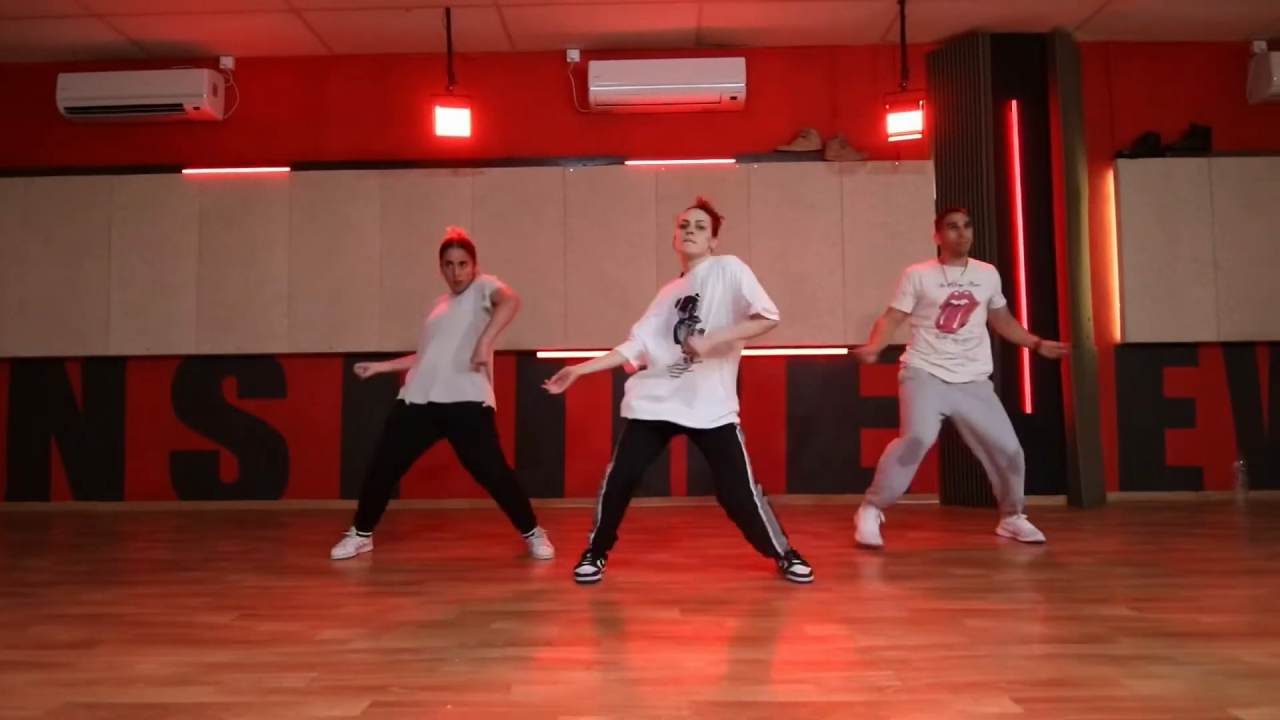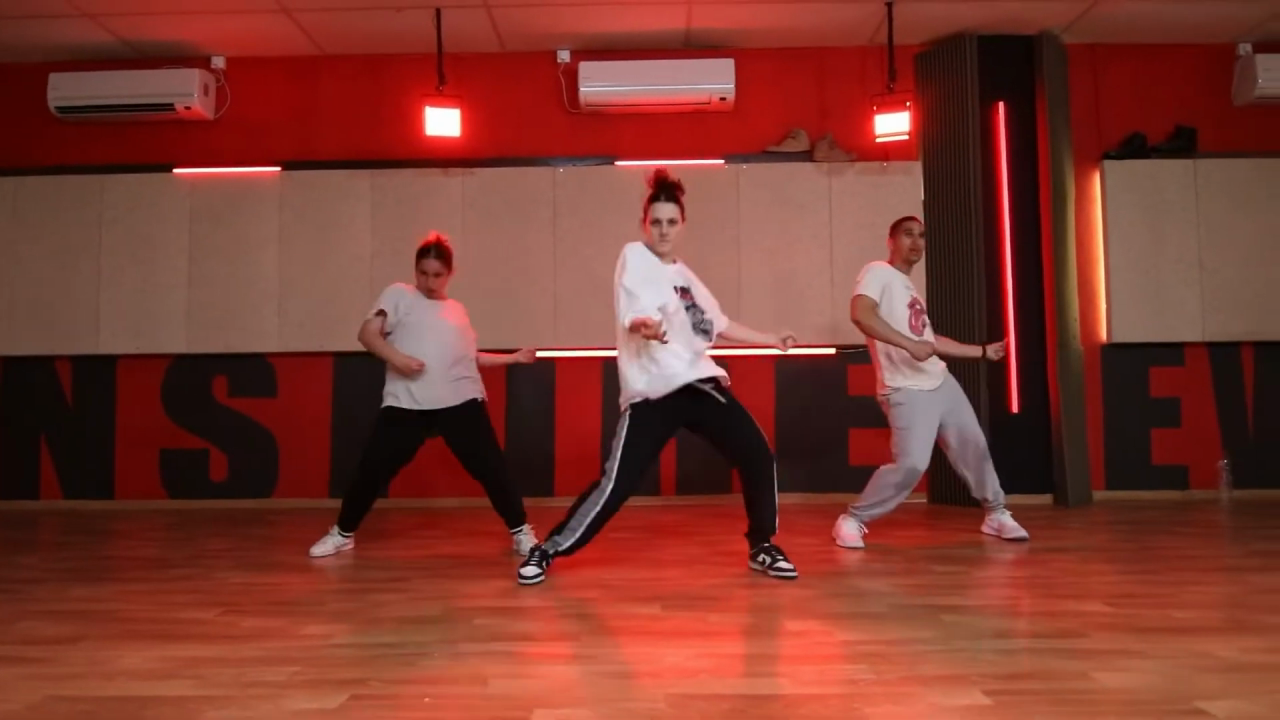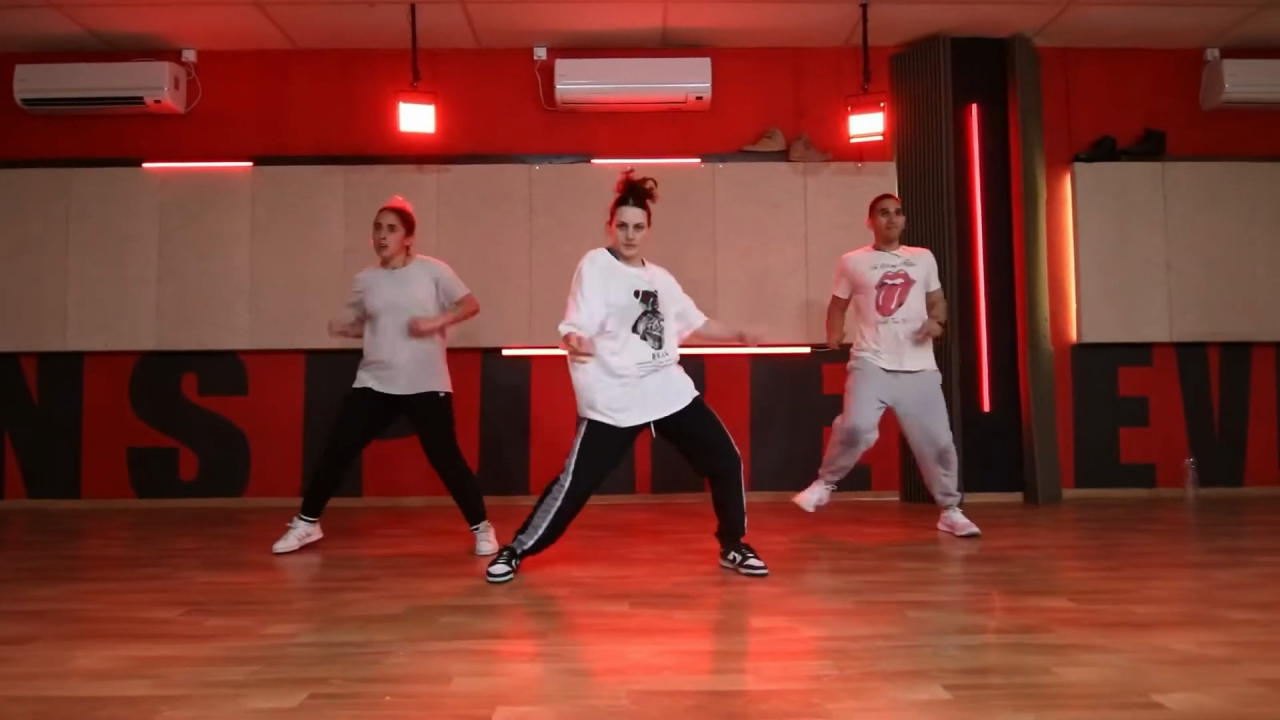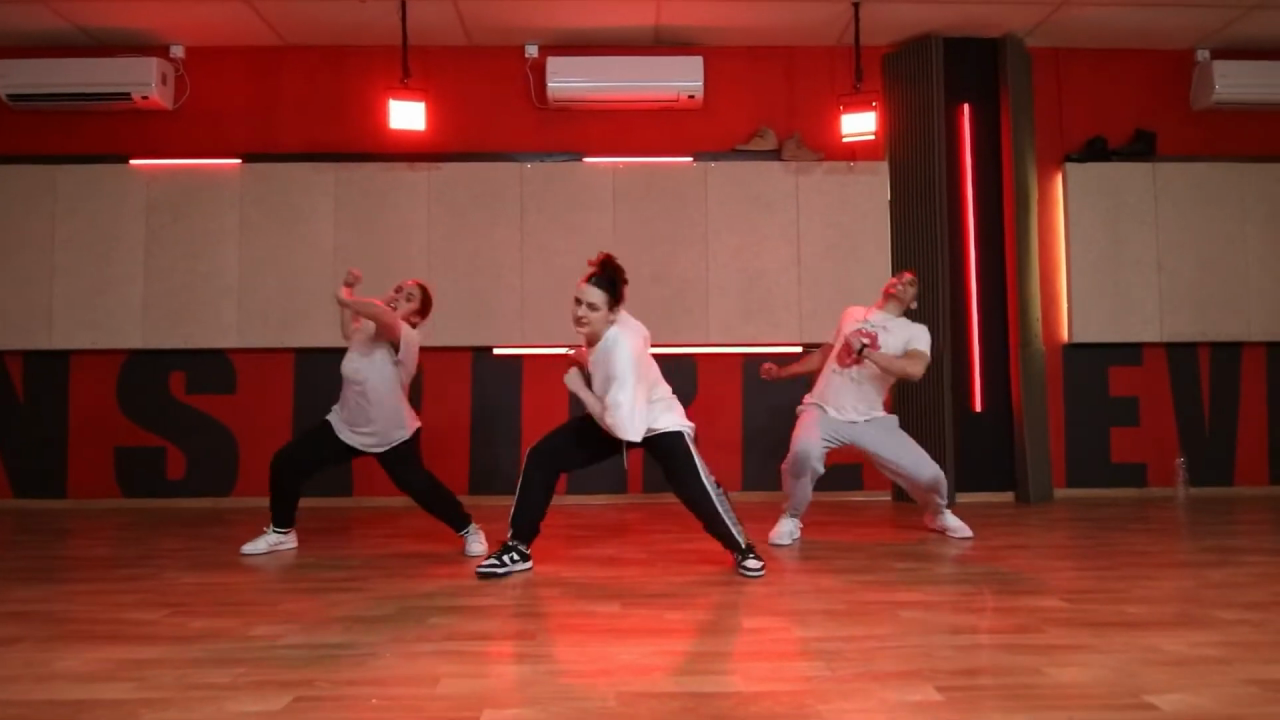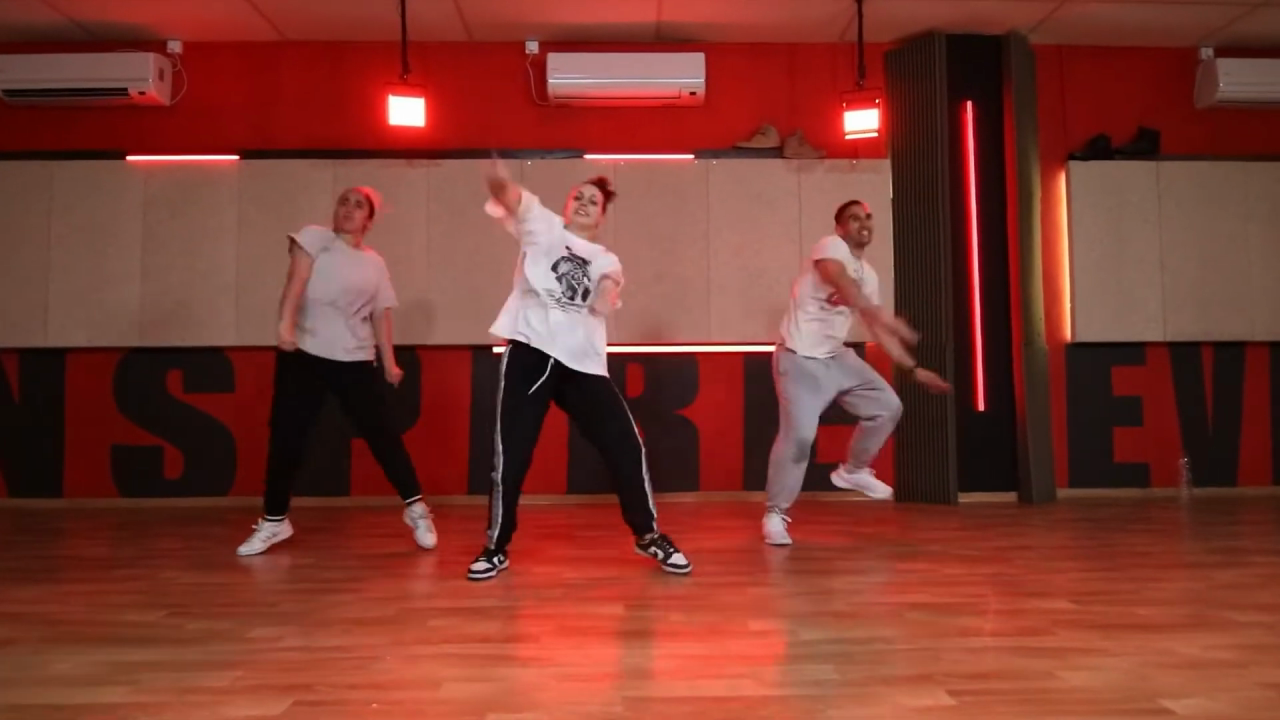
dt=0.5s
person 1, frame 1
left shoulder: (729, 269)
right shoulder: (670, 292)
left elbow: (767, 317)
right elbow: (637, 346)
left wrist: (716, 342)
right wrist: (580, 369)
left hip: (710, 405)
right hip: (653, 399)
left knee: (739, 492)
right knee: (618, 480)
left ankle: (783, 553)
right ankle: (596, 551)
person 1, frame 2
left shoulder: (685, 275)
right shoulder: (633, 256)
left elbow: (718, 325)
right elbow: (632, 319)
left wrist: (771, 339)
right wrist: (643, 326)
left hip: (702, 384)
right hip: (654, 389)
left knee: (759, 456)
right knee: (617, 484)
left ankle: (761, 546)
right ankle: (549, 550)
person 1, frame 3
left shoulder: (660, 278)
right shoulder: (595, 264)
left elbow: (695, 324)
right elbow: (573, 330)
left wrist: (737, 334)
right wrist: (575, 342)
left hip: (669, 390)
right hip: (611, 400)
left knee: (726, 461)
right knee: (575, 483)
left ankle: (732, 544)
right ankle: (517, 549)
person 1, frame 4
left shoulder: (623, 349)
right shoulder: (600, 329)
left elbow: (623, 424)
left wrist: (580, 381)
right wrist: (584, 364)
left hip: (658, 424)
right hip: (606, 417)
left knee: (698, 490)
right knee: (540, 459)
left ankle: (741, 547)
right ankle: (519, 547)
person 1, frame 5
left shoulder: (606, 258)
right shoulder: (544, 226)
left elbow: (610, 284)
right elbow: (514, 200)
left wrist: (608, 289)
right wrist: (500, 181)
left hip: (583, 364)
right hip: (529, 351)
left knee: (626, 443)
right knee: (510, 458)
left ankle: (649, 535)
right ankle: (496, 548)
person 2, frame 1
left shoulder: (485, 287)
right shoulder: (441, 305)
left elbow: (511, 300)
left wrist: (486, 342)
right wrist: (379, 367)
left hip: (466, 401)
right hip: (418, 400)
left knee: (493, 471)
right knee: (382, 469)
left ankle: (532, 532)
right ankle: (361, 534)
person 2, frame 2
left shoulder: (457, 311)
right shoulder: (398, 294)
left elbow: (469, 357)
right elbow: (367, 332)
left wrist: (513, 357)
right wrist: (395, 356)
left hip: (461, 400)
right hip: (406, 401)
left knee: (491, 466)
right knee: (373, 469)
left ankle: (520, 530)
right ankle: (343, 533)
person 2, frame 3
left shoulder: (431, 269)
right shoulder: (366, 280)
left elbow: (470, 304)
left wrist: (436, 322)
right wrist: (345, 328)
left hip: (426, 384)
right hip: (374, 383)
left knee: (446, 457)
right knee: (337, 450)
left ankle: (481, 526)
right ankle: (307, 522)
person 2, frame 4
left shoulder: (405, 340)
right shoulder: (366, 329)
left elbow: (379, 311)
right elbow: (350, 329)
left wrist: (349, 298)
right wrist: (348, 289)
left hip: (394, 434)
right hip: (344, 426)
right knee: (284, 468)
left ankle: (469, 530)
right ankle: (281, 532)
person 2, frame 5
left shoulder: (374, 264)
right shoulder: (315, 238)
left elbow: (382, 314)
right elbow: (297, 277)
left wrist: (389, 362)
right wrist: (286, 324)
left hip: (355, 360)
right hip: (302, 354)
left knee: (383, 432)
right knee: (287, 440)
left ankle: (415, 508)
right ankle: (274, 521)
person 3, frame 1
left shoulder: (987, 274)
right shoulder: (917, 275)
left elbow: (1003, 320)
right elbow: (891, 320)
left wrist: (1040, 344)
right wrist: (871, 346)
left hip: (973, 383)
right hip: (924, 375)
left knee: (1008, 451)
right knee: (915, 439)
left ankle: (1012, 517)
right ankle: (872, 510)
person 3, frame 2
left shoulder: (909, 287)
right shoulder: (878, 272)
right elbow: (860, 314)
left wrist: (983, 351)
right wrist: (909, 345)
left hip: (941, 382)
right hip: (906, 391)
left knee: (974, 447)
right knee: (911, 464)
left ankle: (996, 514)
right ankle: (852, 519)
person 3, frame 3
left shoulder: (923, 258)
right shoulder: (852, 262)
left elbow: (937, 302)
right elbow: (837, 306)
left wrist: (937, 324)
right wrist: (833, 334)
left hip: (919, 370)
right hip: (871, 365)
left knee: (939, 442)
right knee: (857, 427)
left ankle: (950, 510)
right ankle: (825, 482)
person 3, frame 4
left shoulder: (916, 333)
right shoulder: (851, 316)
left elbow: (914, 370)
right elbow: (824, 355)
left wrist: (864, 347)
right wrist: (782, 371)
left hip: (868, 419)
right hip: (822, 410)
left knee: (930, 475)
right knee: (803, 455)
left ankle: (939, 513)
right ankle: (791, 516)
person 3, frame 5
left shoulder: (867, 274)
right shoulder: (830, 246)
left elbow: (880, 328)
right elbow: (842, 283)
left wrist: (913, 367)
right wrist: (874, 314)
left hip: (838, 356)
right hip: (800, 356)
left knee: (888, 406)
right knee: (799, 435)
left ankle: (853, 469)
right ankle: (775, 513)
